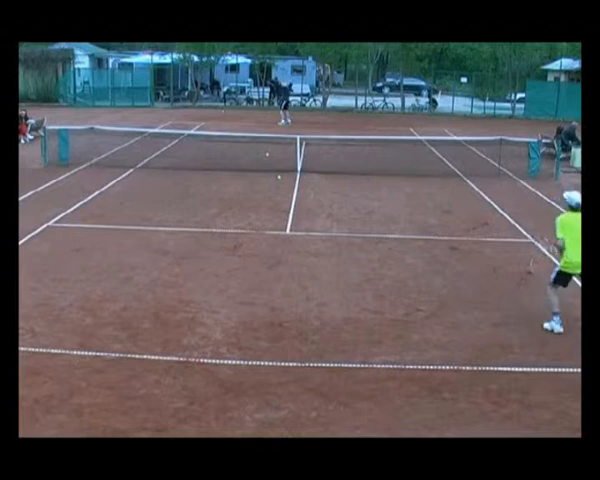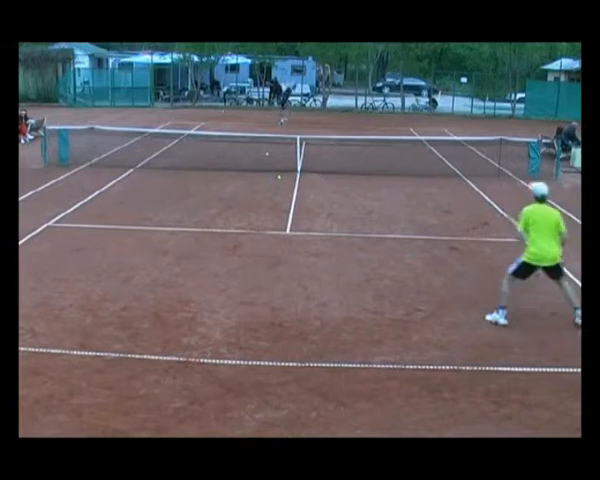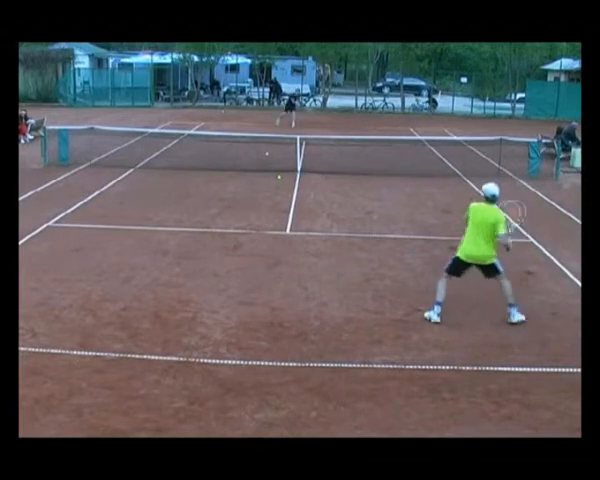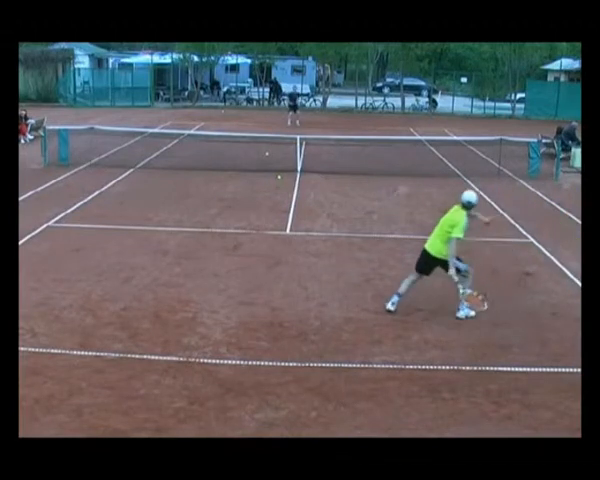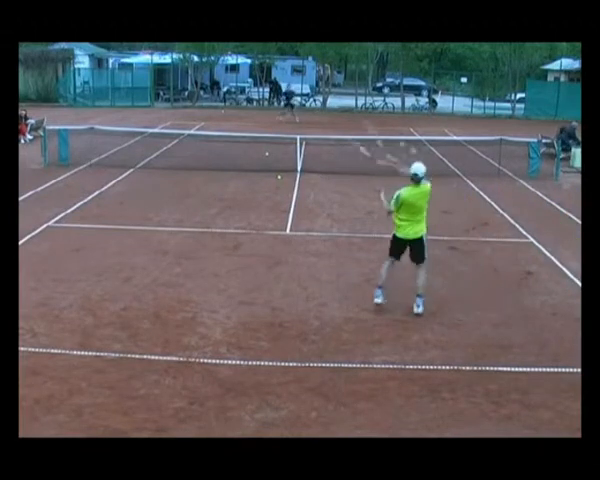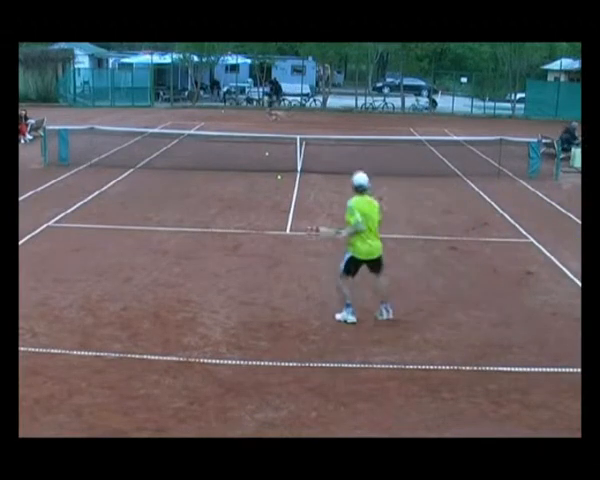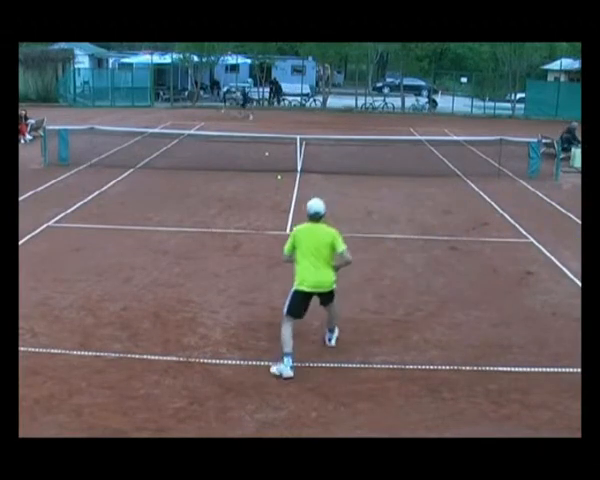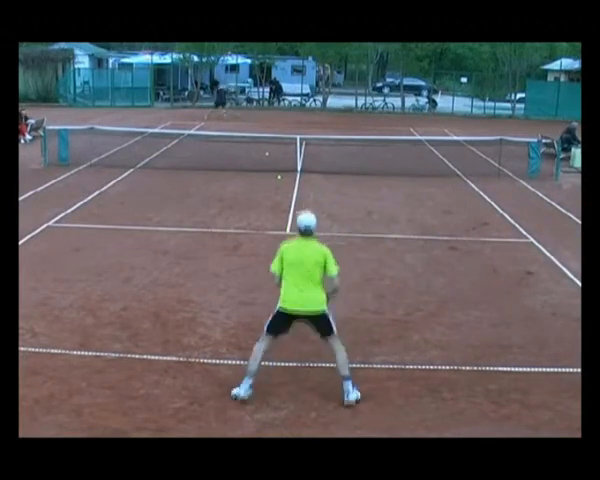
dt=0.5s
person 1, frame 1
left shoulder: (562, 219)
left elbow: (560, 244)
left wrist: (561, 252)
left hip: (569, 263)
right hip: (580, 263)
left knee: (551, 288)
left ankle: (556, 322)
person 1, frame 2
left shoulder: (527, 211)
right shoulder: (555, 214)
left elbow: (520, 235)
right elbow: (564, 237)
left hip: (532, 256)
right hip: (552, 257)
left knee: (507, 279)
right knee: (563, 282)
left ankle: (501, 314)
right ankle: (579, 314)
person 1, frame 3
left shoulder: (474, 207)
right shoulder: (499, 215)
right elbow: (501, 240)
right wrist: (508, 245)
left hip: (465, 253)
right hip: (487, 256)
left knee: (444, 278)
right knee: (503, 279)
left ankle: (436, 312)
right ankle: (514, 313)
person 1, frame 4
left shoulder: (457, 209)
right shoulder: (462, 220)
right elbow: (453, 243)
left wrist: (480, 217)
right wrist: (452, 267)
left hip: (429, 249)
right hip: (444, 254)
left knee: (414, 276)
right knee: (468, 274)
left ankle: (393, 302)
right ankle: (463, 308)
person 1, frame 5
left shoulder: (402, 193)
right shoulder: (427, 188)
left elbow: (389, 212)
left wrist: (383, 199)
left hip: (400, 233)
right hip: (418, 234)
left knee: (389, 261)
right knee: (421, 267)
left ankle: (379, 294)
right ankle: (419, 303)
person 1, frame 6
left shoulder: (352, 203)
right shoulder: (374, 203)
left elbow: (359, 226)
left wrist: (345, 234)
left hip: (357, 251)
right hip: (374, 250)
left knee: (344, 279)
right knee: (379, 275)
left ankle: (349, 312)
right ankle: (385, 308)
person 1, frame 7
left shoulder: (297, 230)
right shoulder: (332, 232)
left elbow: (287, 258)
right elbow: (347, 258)
right wrist: (334, 266)
left hip: (303, 284)
right hip: (326, 282)
left knee: (287, 322)
right knee: (329, 304)
left ankle: (287, 364)
right ankle: (331, 335)
person 1, frame 8
left shoulder: (285, 248)
right shoulder: (324, 251)
left elbow: (277, 280)
right elbow: (335, 284)
right wrist: (324, 295)
left hip: (288, 305)
right hip: (316, 306)
left knee: (264, 341)
right knee: (335, 343)
left ankle: (246, 386)
right ankle: (349, 390)
